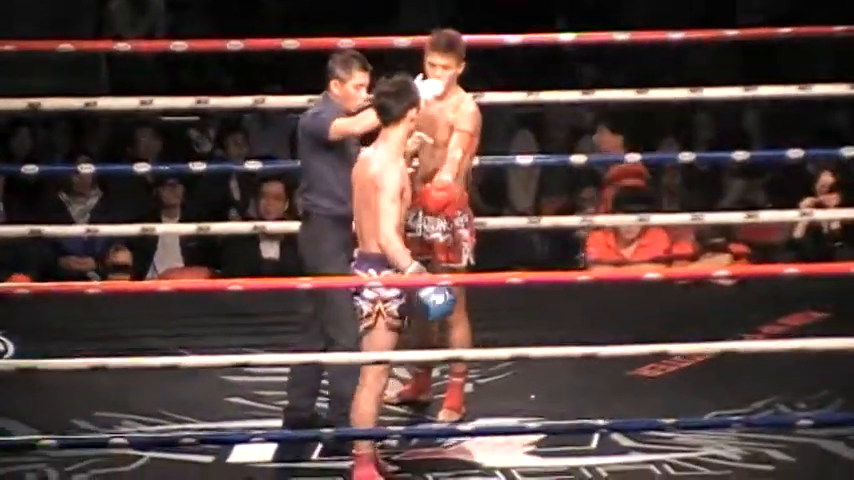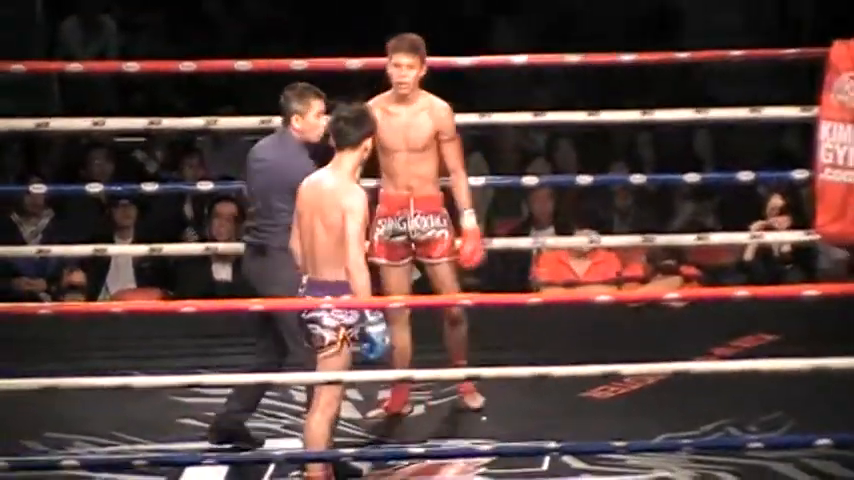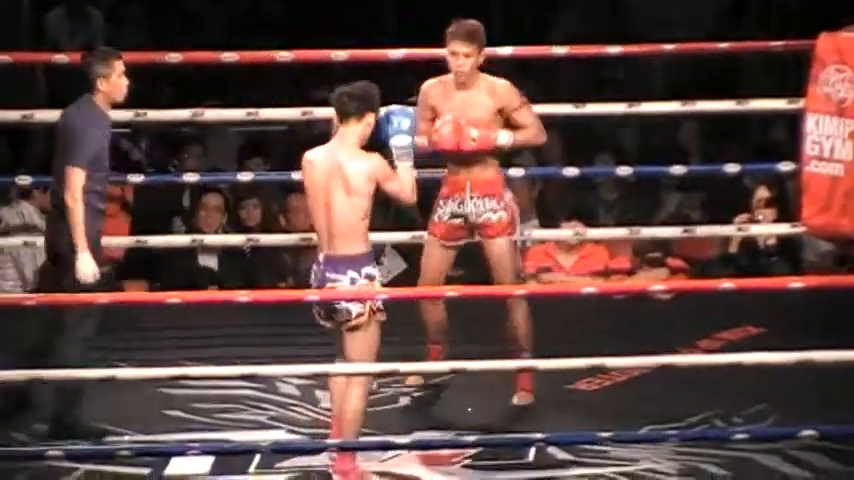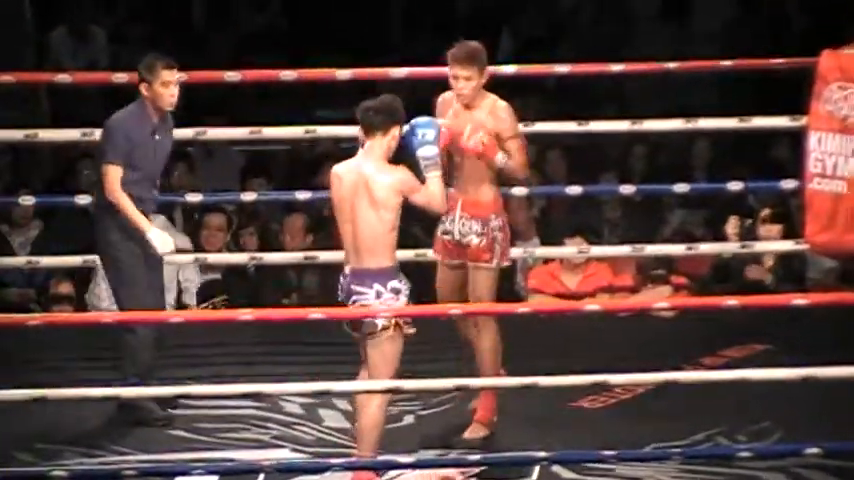
dt=1s
person 1, frame 1
left shoulder: (466, 109)
right shoulder: (418, 101)
left elbow: (456, 155)
left wrist: (445, 179)
left hip: (450, 215)
right hip: (417, 210)
left knee: (453, 306)
left ankle: (456, 394)
right ankle: (421, 381)
person 1, frame 2
left shoulder: (438, 111)
right shoulder: (372, 111)
left elbow: (456, 171)
left wrist: (470, 223)
left hip: (430, 212)
right hip: (389, 214)
left knee: (453, 306)
right knee: (396, 312)
left ankle: (463, 380)
right ankle: (399, 395)
person 1, frame 3
left shoulder: (500, 89)
right shoulder: (432, 90)
left elbow: (537, 134)
right elbow: (419, 141)
left wrist: (494, 138)
right wrist: (434, 141)
left hip: (490, 195)
right hip: (452, 193)
left knee: (508, 290)
right knee: (427, 285)
left ankle: (525, 373)
right ankle: (435, 359)
person 1, frame 4
left shoulder: (499, 111)
right shoulder: (444, 103)
left elbow: (521, 170)
left wrist: (492, 153)
left hip: (485, 213)
right hip: (455, 209)
left knee: (481, 314)
right knee: (446, 303)
left ankle: (486, 409)
right ankle: (491, 368)
person 2, frame 1
left shoulder: (368, 156)
right shoulder: (390, 166)
right elbow: (386, 235)
left wrist: (410, 185)
right wrist: (422, 279)
left hip: (367, 266)
right hip: (382, 273)
left knee: (373, 373)
right knee: (374, 377)
person 2, frame 2
left shoulder: (309, 184)
right shoulder: (353, 193)
right elbow: (355, 264)
right wrist: (372, 317)
left hip: (311, 293)
right hip: (337, 299)
left knee: (323, 396)
right knee: (327, 400)
person 2, frame 3
left shoulder: (310, 159)
right shoulder: (369, 163)
right elbow: (409, 195)
right wrist: (401, 146)
left hip: (324, 268)
right hip: (356, 273)
left knee: (347, 356)
right knee: (360, 378)
left ankle: (338, 436)
person 2, frame 4
left shoulder: (338, 172)
right shoulder: (395, 177)
right elbow: (439, 204)
left wrist: (365, 150)
right wrist: (430, 158)
left hip: (351, 280)
right hip: (382, 285)
left knee: (370, 368)
left ankle: (362, 453)
right ankle: (363, 471)
person 3, frame 1
left shoulder: (343, 119)
right shoulder: (315, 119)
left elbow: (357, 164)
right elbow: (356, 126)
left hip: (338, 230)
right hip: (324, 231)
left knee: (319, 326)
right knee: (344, 329)
left ankle: (300, 412)
right ankle: (342, 424)
person 3, frame 2
left shoulder: (259, 150)
right shoulder: (297, 163)
left hip: (258, 258)
right hip: (281, 263)
left knee: (272, 349)
right knee: (309, 353)
left ankle: (229, 423)
person 3, frame 3
left shoulder: (80, 113)
right shoulder: (91, 124)
right elbow: (73, 193)
right wrist: (83, 252)
left hip: (64, 225)
right hip: (78, 229)
left knee: (57, 316)
right knee: (79, 322)
right ankle: (65, 417)
person 3, frame 4
left shoulder: (166, 124)
right shoulder: (121, 124)
right elbow: (112, 189)
right wrist: (149, 229)
left hip: (141, 224)
right hip: (117, 227)
left knee: (153, 308)
right knee: (138, 312)
left ankle: (141, 388)
right ankle: (135, 397)
